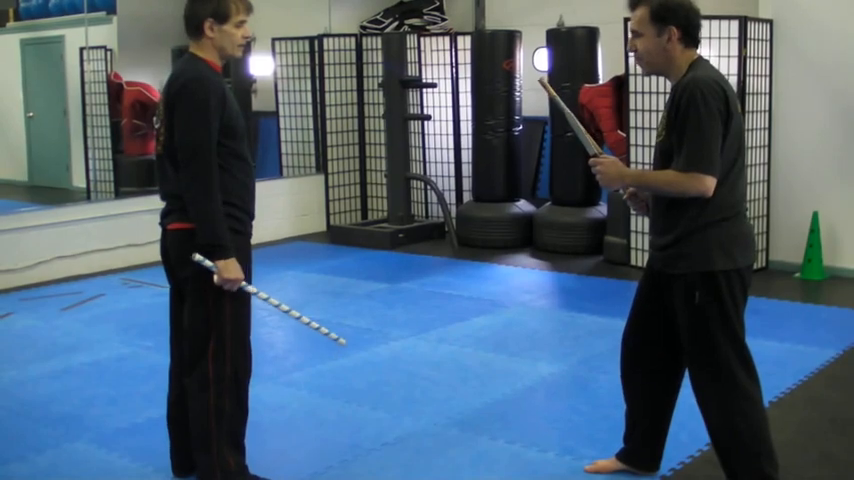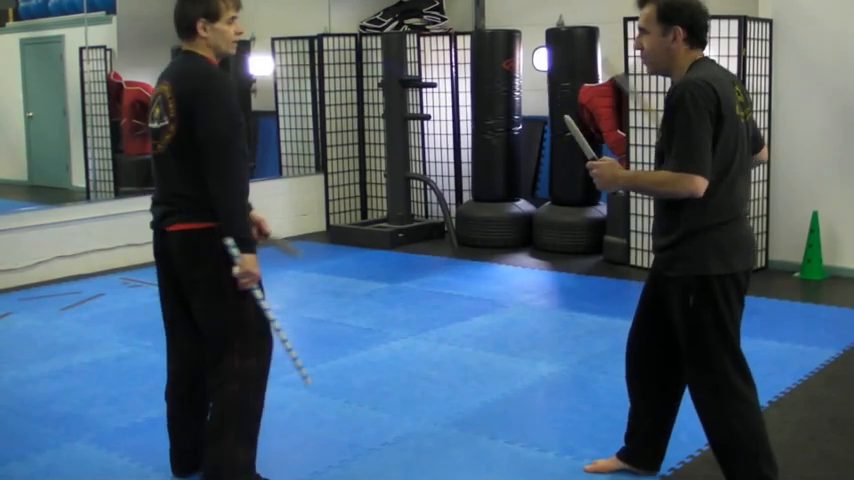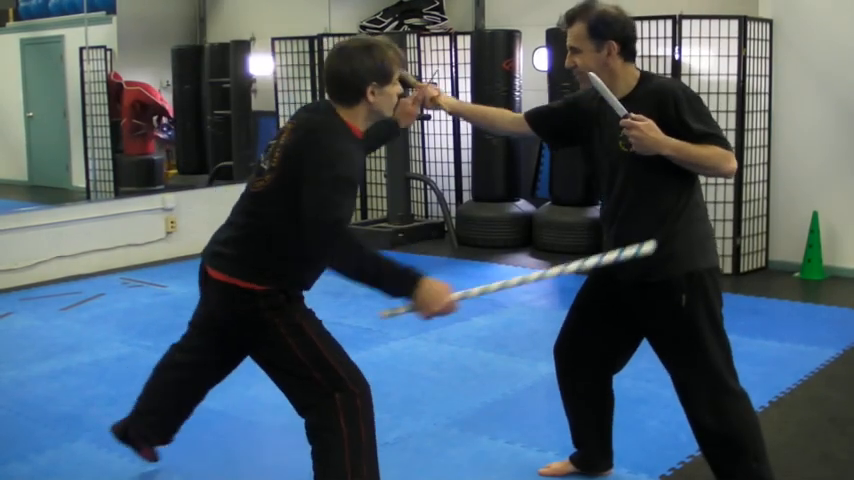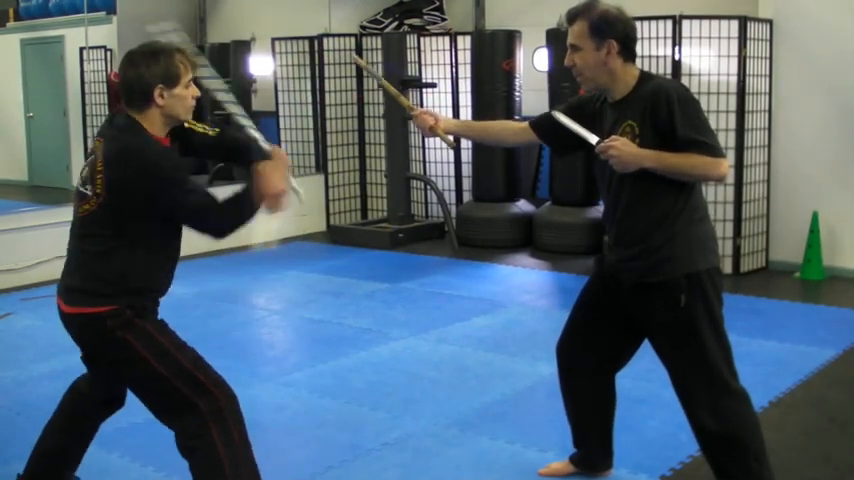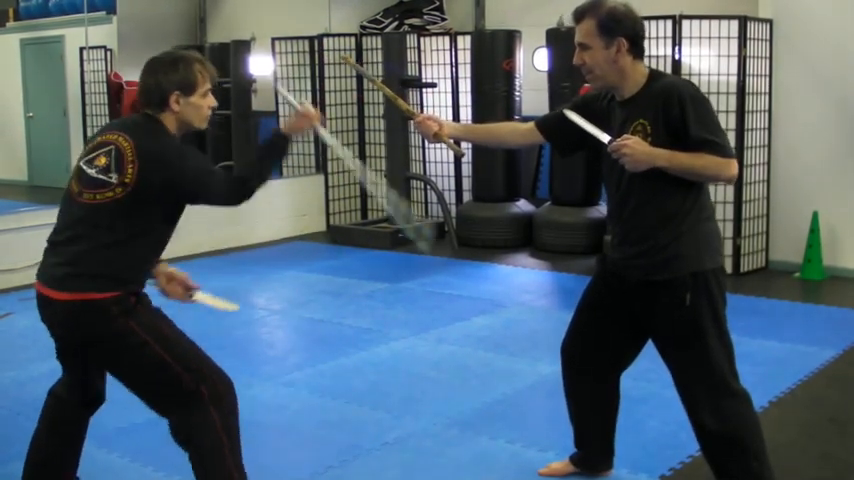
dt=1s
person 1, frame 1
left shoulder: (699, 89)
right shoulder: (690, 86)
left elbow: (701, 181)
left wrist: (626, 177)
right wrist: (651, 196)
left hip: (708, 258)
right hip: (678, 252)
left knee: (721, 374)
right knee: (644, 352)
person 1, frame 2
left shoulder: (691, 89)
right shoulder: (721, 81)
left elbow: (690, 182)
right elbow: (758, 151)
left wrist: (622, 179)
left hip: (706, 259)
right hip: (686, 254)
left knee: (717, 377)
right knee: (647, 352)
person 1, frame 3
left shoulder: (667, 95)
right shoulder: (587, 107)
left elbow: (725, 162)
right elbow: (517, 123)
left wrist: (661, 143)
right wrist: (453, 105)
left hip: (680, 268)
right hip: (619, 265)
left knee: (709, 386)
right knee: (577, 355)
person 1, frame 4
left shoulder: (665, 97)
right shoulder: (592, 108)
left elbow: (717, 167)
right elbow: (521, 132)
left wrist: (642, 157)
right wrist: (449, 125)
left hip: (680, 270)
right hip: (620, 265)
left knee: (710, 389)
right knee: (579, 355)
person 1, frame 5
left shoulder: (675, 96)
right shoulder: (598, 106)
left elbow: (727, 168)
right elbow: (527, 133)
left wrist: (655, 156)
right wrist: (453, 129)
left hip: (685, 269)
right hip: (625, 264)
left knee: (712, 390)
right knee: (583, 357)
person 2, frame 1
left shoulder: (191, 78)
right shoulder: (199, 83)
right elbow: (199, 176)
right wrist: (223, 252)
left hip: (191, 238)
right hip: (207, 242)
left knee: (192, 351)
right knee: (222, 358)
person 2, frame 2
left shoulder: (174, 78)
right shoulder: (210, 81)
right elbow: (222, 167)
left wrist: (241, 213)
right wrist: (243, 244)
left hip: (172, 231)
right hip: (205, 235)
left knee: (189, 348)
right knee: (243, 348)
person 2, frame 3
left shoulder: (318, 117)
right shoulder: (329, 147)
right elbow: (332, 242)
left wrist: (396, 123)
right wrist: (413, 285)
left hip: (225, 270)
right hip: (255, 288)
left knee: (196, 357)
right knee: (340, 395)
left ankle: (141, 430)
person 2, frame 4
left shoulder: (134, 129)
right shoulder: (142, 156)
left elbow: (218, 140)
right elbow: (216, 220)
left wrist: (264, 158)
right wrist: (258, 190)
left hip: (90, 301)
right hip: (113, 311)
left knee: (102, 386)
right knee: (211, 404)
person 2, frame 5
left shoulder: (110, 134)
right shoulder: (169, 156)
right elbow: (231, 190)
left wrist: (149, 267)
right wrist: (287, 134)
left hip: (54, 292)
right hip: (101, 301)
left knee: (80, 386)
right knee: (205, 393)
